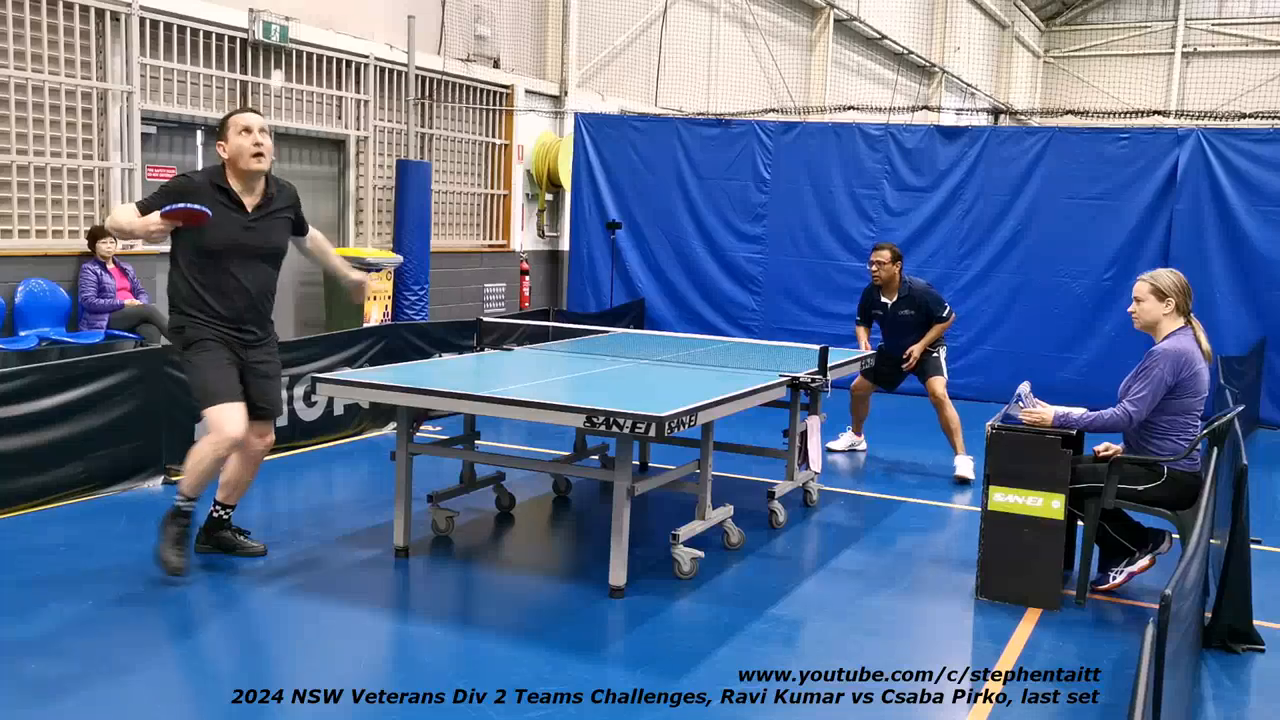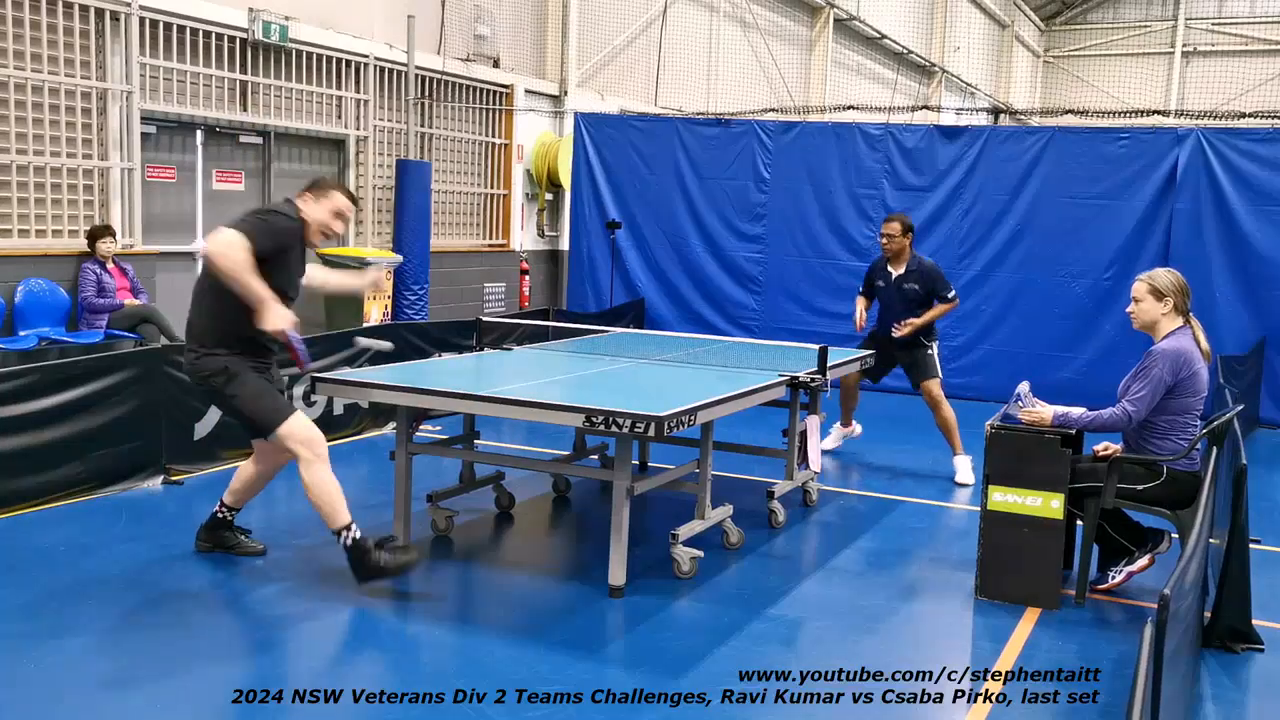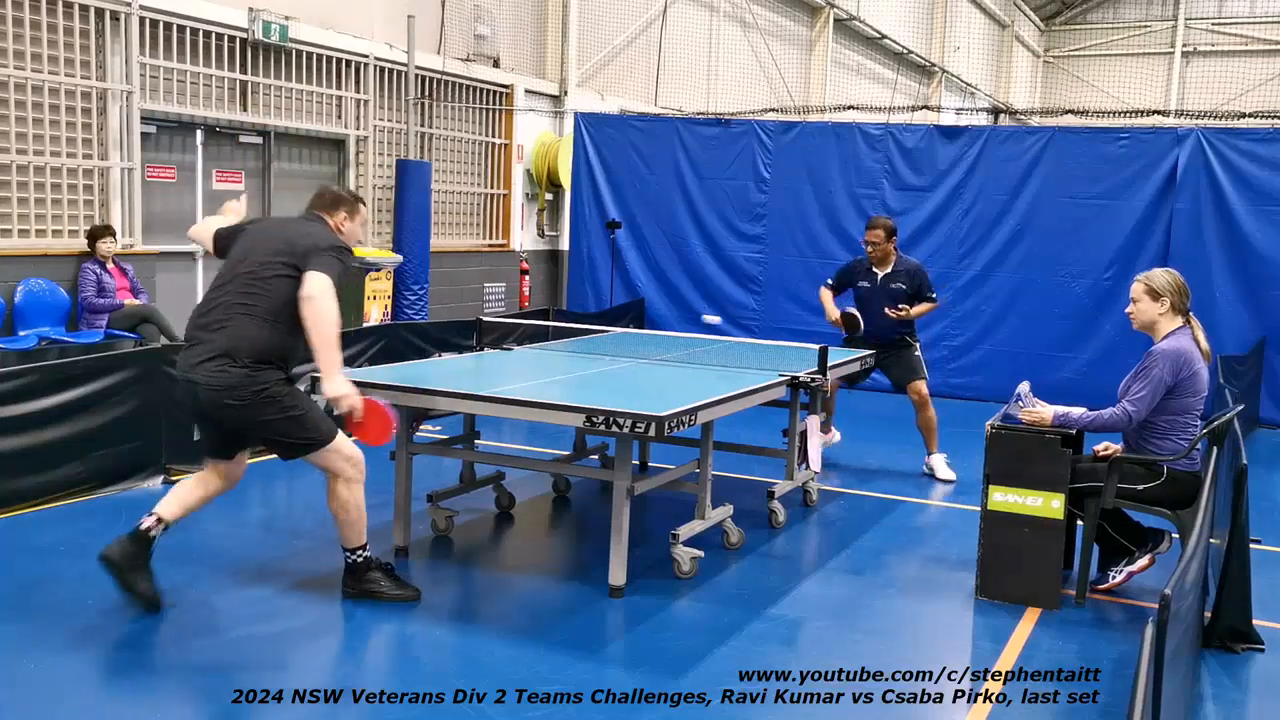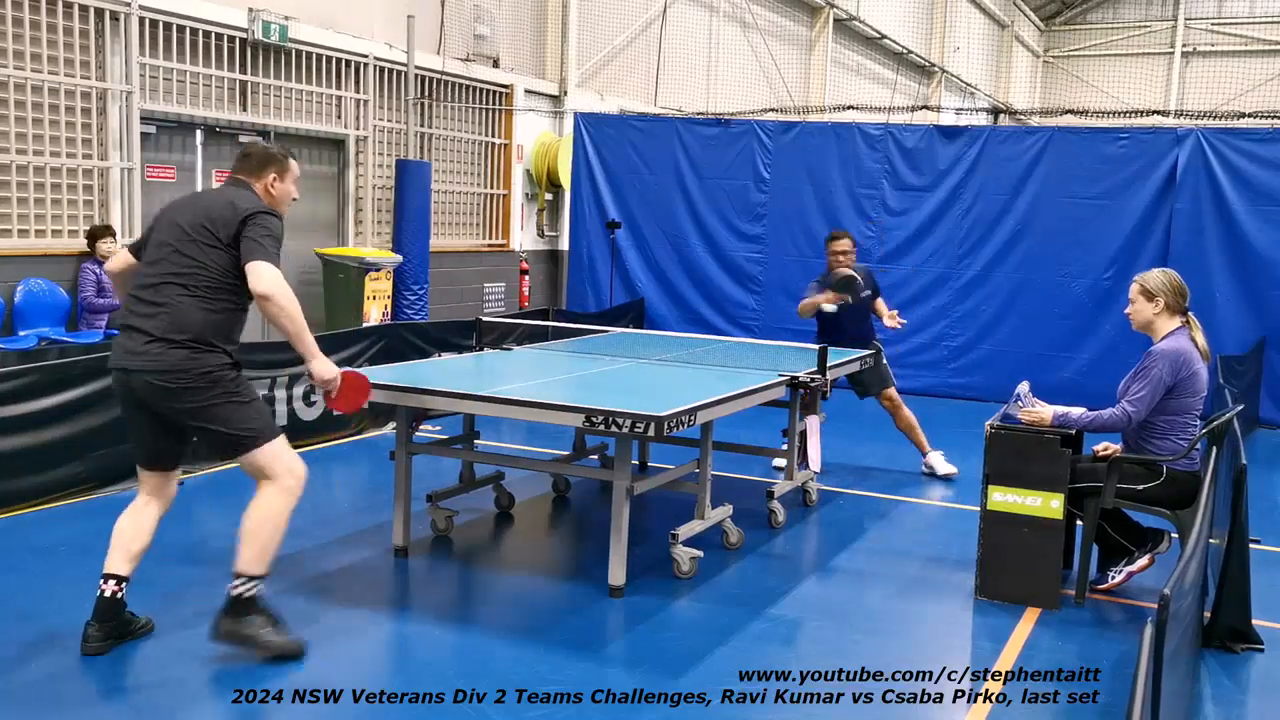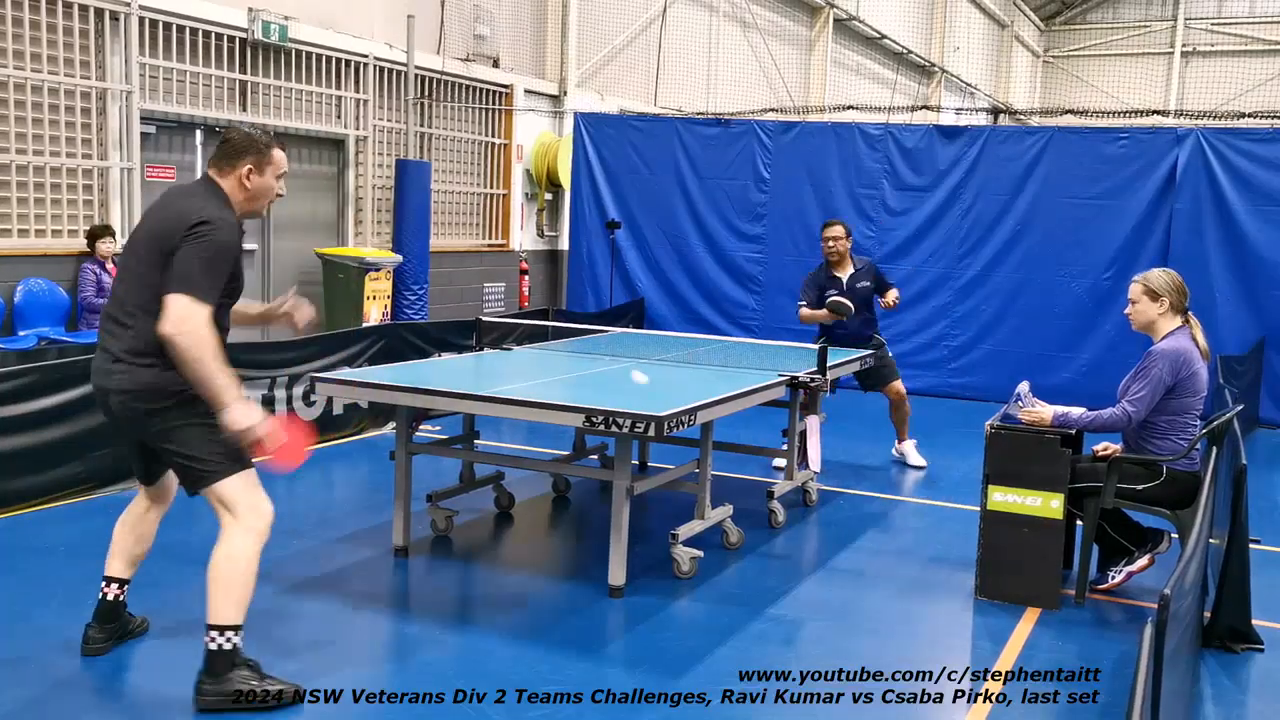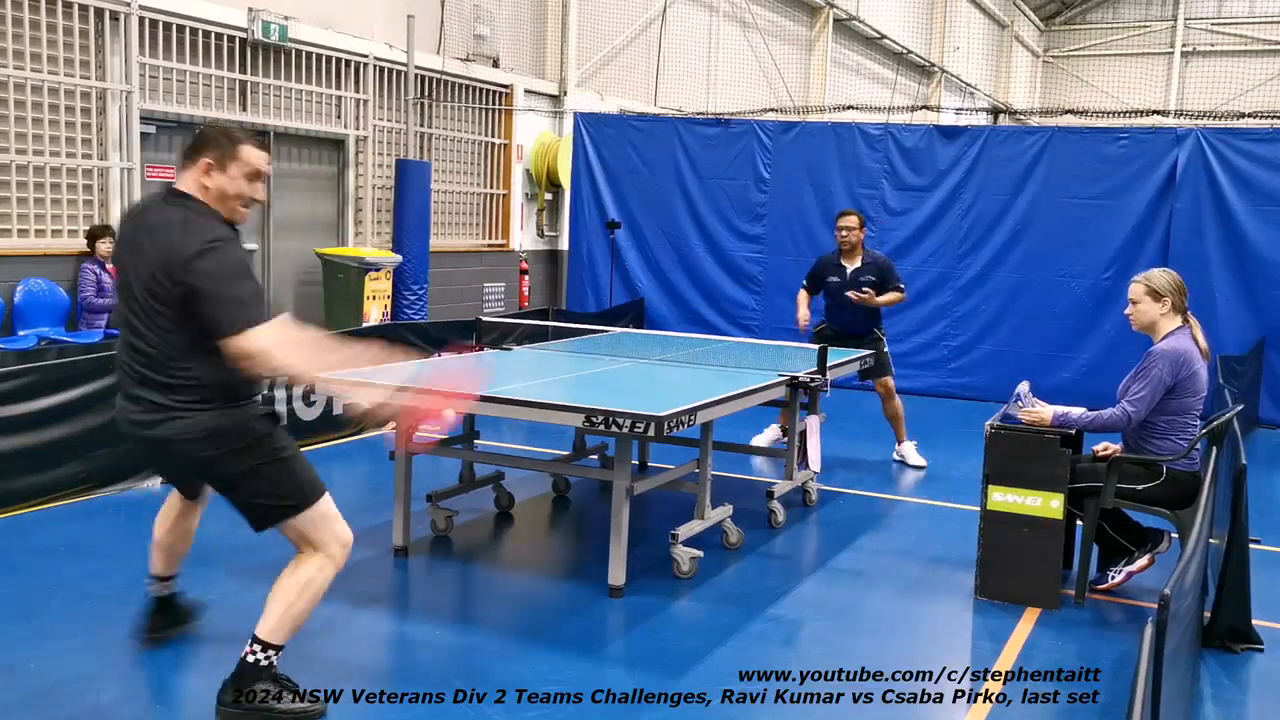
dt=0.3s
person 1, frame 1
left shoulder: (284, 196)
right shoulder: (190, 188)
left elbow: (307, 237)
right elbow: (120, 219)
left wrist: (347, 274)
right wrist: (145, 226)
left hip: (257, 339)
right hip: (203, 334)
left knee: (259, 439)
right knee: (231, 430)
left ankle: (217, 525)
right ankle: (179, 516)
person 1, frame 2
left shoulder: (291, 234)
right shoulder: (277, 220)
left elbow: (301, 275)
right elbow: (218, 246)
left wrist: (357, 280)
right wrist: (267, 304)
left hip: (243, 358)
right hip: (221, 360)
left knee: (274, 449)
right knee: (309, 445)
left ankle: (219, 525)
right ankle: (360, 550)
person 1, frame 3
left shoulder: (259, 229)
right shoulder: (329, 246)
left elbow: (201, 232)
right elbow: (316, 294)
left wrist: (230, 215)
right wrist: (334, 375)
left hip: (196, 368)
right hip: (244, 379)
left knee: (225, 471)
right knee: (347, 464)
left ankle: (136, 544)
right ankle: (362, 570)
person 1, frame 4
left shoulder: (179, 209)
right shoulder: (257, 216)
left elbow: (119, 268)
right elbow: (266, 288)
right wrist: (314, 357)
left hip: (130, 362)
right hip: (192, 367)
left knee: (156, 491)
right knee: (285, 475)
left ankle: (106, 616)
right ankle: (243, 607)
person 1, frame 5
left shoulder: (180, 203)
right shoulder: (213, 228)
right elbow: (182, 325)
left wrist: (269, 313)
right wrist: (232, 404)
left hip: (120, 378)
right hip: (164, 389)
left knee: (157, 494)
right knee: (249, 512)
left ankle: (107, 615)
right ankle: (223, 667)
person 1, frame 6
left shoulder: (145, 216)
right shoulder: (208, 247)
right elbow: (260, 348)
left hip: (149, 419)
right hip: (210, 427)
left knee: (188, 493)
right knee: (328, 543)
left ankle: (162, 604)
person 2, frame 1
left shoulder: (1169, 353)
right shoulder: (1178, 345)
left elbow: (1127, 416)
left wrist: (1059, 418)
right wrist: (1124, 447)
left hip: (1168, 476)
right hip: (1163, 464)
left knee: (1067, 480)
right knee: (1068, 467)
left ankle: (1142, 543)
right ankle: (1119, 557)
person 2, frame 2
left shoulder: (1168, 353)
right shoulder: (1177, 345)
left elbow: (1127, 415)
left wrist: (1058, 417)
right wrist: (1124, 446)
left hip: (1167, 476)
right hip: (1162, 464)
left knee: (1067, 480)
left ankle: (1142, 543)
right ankle: (1119, 557)
person 2, frame 3
left shoulder: (1168, 353)
right shoulder: (1177, 345)
left elbow: (1127, 415)
left wrist: (1059, 417)
right wrist: (1124, 446)
left hip: (1167, 475)
right hip: (1161, 463)
left knee: (1066, 481)
left ankle: (1143, 542)
right ankle: (1120, 556)
person 2, frame 4
left shoulder: (1167, 353)
right shoulder: (1177, 345)
left elbow: (1127, 416)
left wrist: (1058, 417)
right wrist: (1123, 446)
left hip: (1167, 476)
right hip: (1161, 463)
left knee: (1065, 480)
left ankle: (1142, 543)
right ankle: (1119, 557)
person 2, frame 5
left shoulder: (1167, 353)
right shoulder: (1177, 345)
left elbow: (1127, 416)
left wrist: (1058, 417)
right wrist: (1123, 446)
left hip: (1166, 475)
right hip: (1161, 463)
left knee: (1065, 479)
left ankle: (1142, 543)
right ankle: (1119, 557)
person 2, frame 6
left shoulder: (1168, 353)
right shoulder: (1177, 345)
left elbow: (1127, 415)
left wrist: (1058, 417)
right wrist: (1123, 446)
left hip: (1167, 475)
right hip: (1160, 463)
left knee: (1065, 480)
left ankle: (1142, 542)
right ankle: (1119, 556)
person 3, frame 1
left shoulder: (920, 290)
right shoulder: (870, 293)
left elbow: (947, 318)
right elbow: (862, 322)
left wrist: (921, 346)
right wrist: (863, 342)
left hip: (926, 350)
right hip: (891, 352)
left knee: (938, 394)
right knee: (858, 389)
left ankle: (962, 458)
right ankle: (856, 436)
person 3, frame 2
left shoulder: (926, 269)
right shoulder: (877, 267)
left elbow: (951, 301)
right elbow: (865, 295)
left wrist: (919, 322)
right wrist: (860, 310)
left hip: (918, 343)
right hip: (881, 340)
left knee: (934, 395)
right knee: (848, 381)
left ankle: (960, 459)
right ankle: (847, 426)
person 3, frame 3
left shoulder: (912, 269)
right shoulder: (857, 267)
left elbow: (931, 302)
right elbow: (827, 288)
left wrist: (910, 313)
right wrist: (830, 308)
left hip: (901, 344)
right hip: (861, 341)
left knee: (920, 396)
left ankle: (934, 458)
right ankle: (826, 432)
person 3, frame 4
left shoulder: (865, 274)
right shoulder: (821, 285)
right elbow: (803, 310)
left wrist: (885, 315)
right wrist: (823, 300)
left hip: (865, 350)
left knee: (893, 401)
left ankle: (930, 456)
person 3, frame 5
left shoulder: (868, 267)
right shoulder: (816, 278)
left elbow: (889, 289)
right elbow: (802, 314)
left wrist: (890, 299)
right wrist: (820, 315)
left hip: (868, 344)
right hip: (830, 346)
left knee: (898, 393)
left ankle: (904, 445)
person 3, frame 6
left shoulder: (879, 262)
right shoulder: (823, 263)
left elbow: (899, 294)
right elbow: (806, 290)
left wrist: (875, 301)
right wrist: (803, 310)
left hip: (868, 336)
right hip: (829, 334)
left knee: (887, 388)
left ankle: (904, 445)
right ankle: (779, 429)
